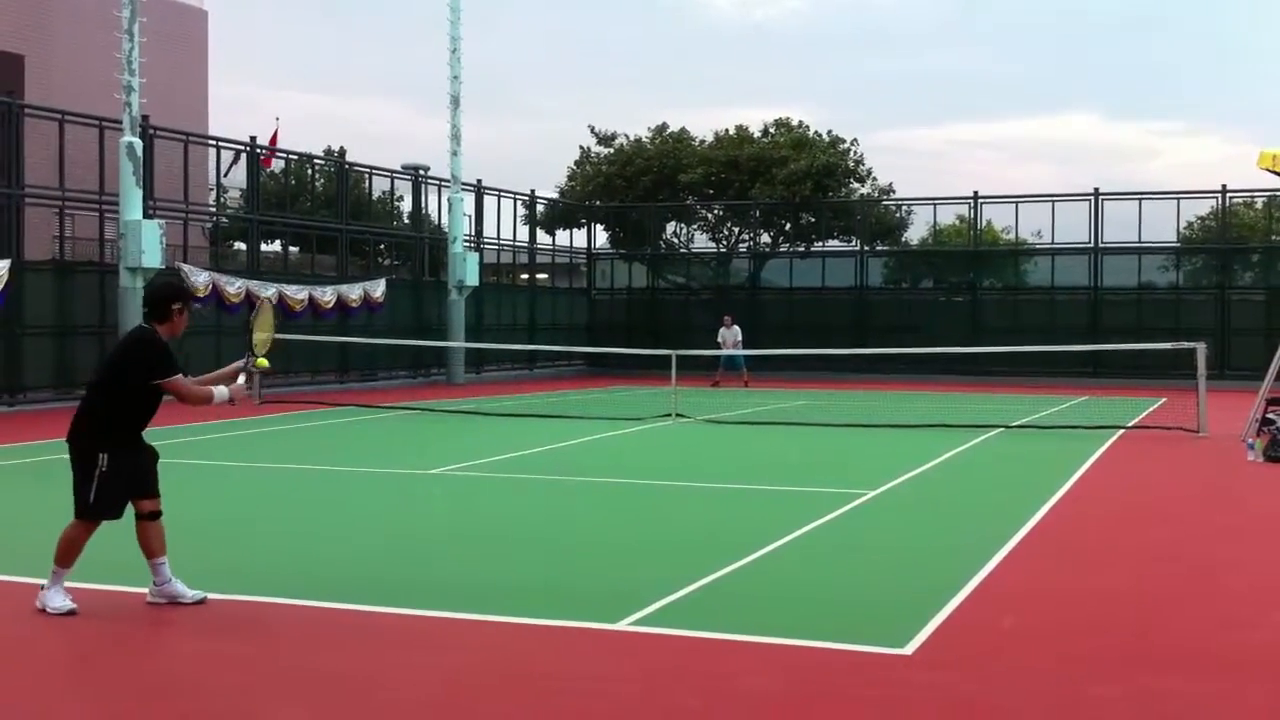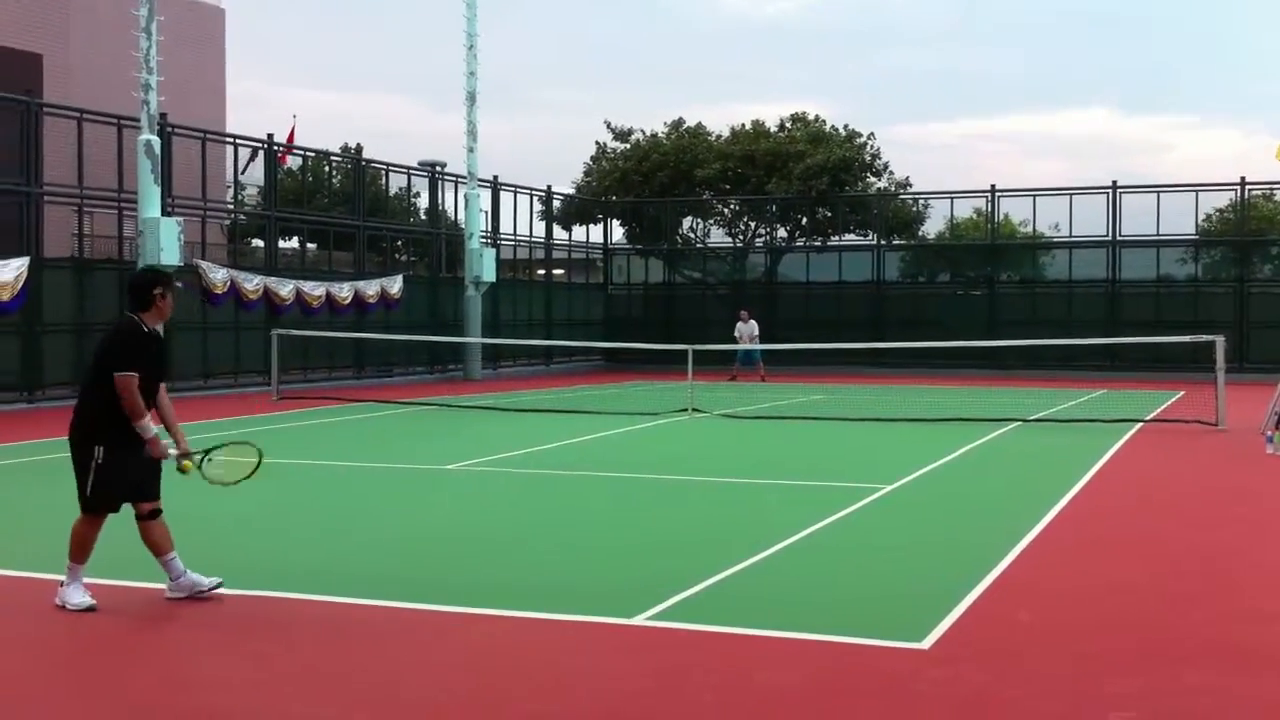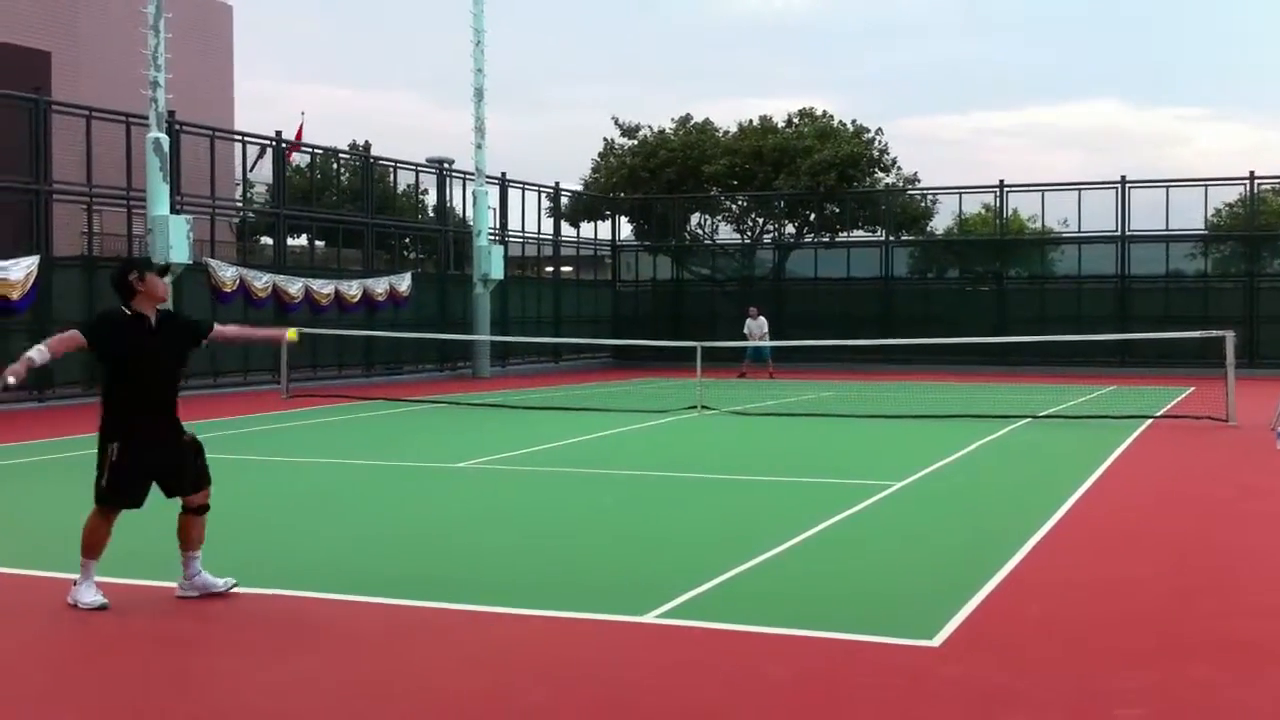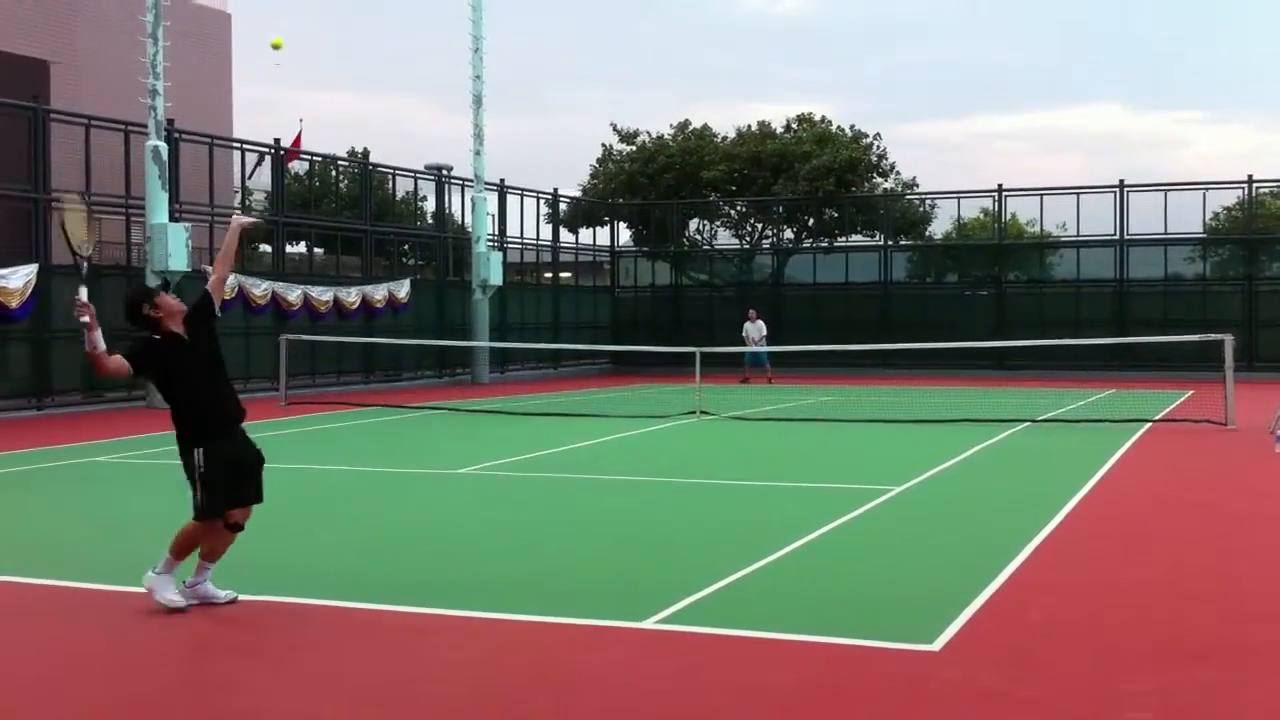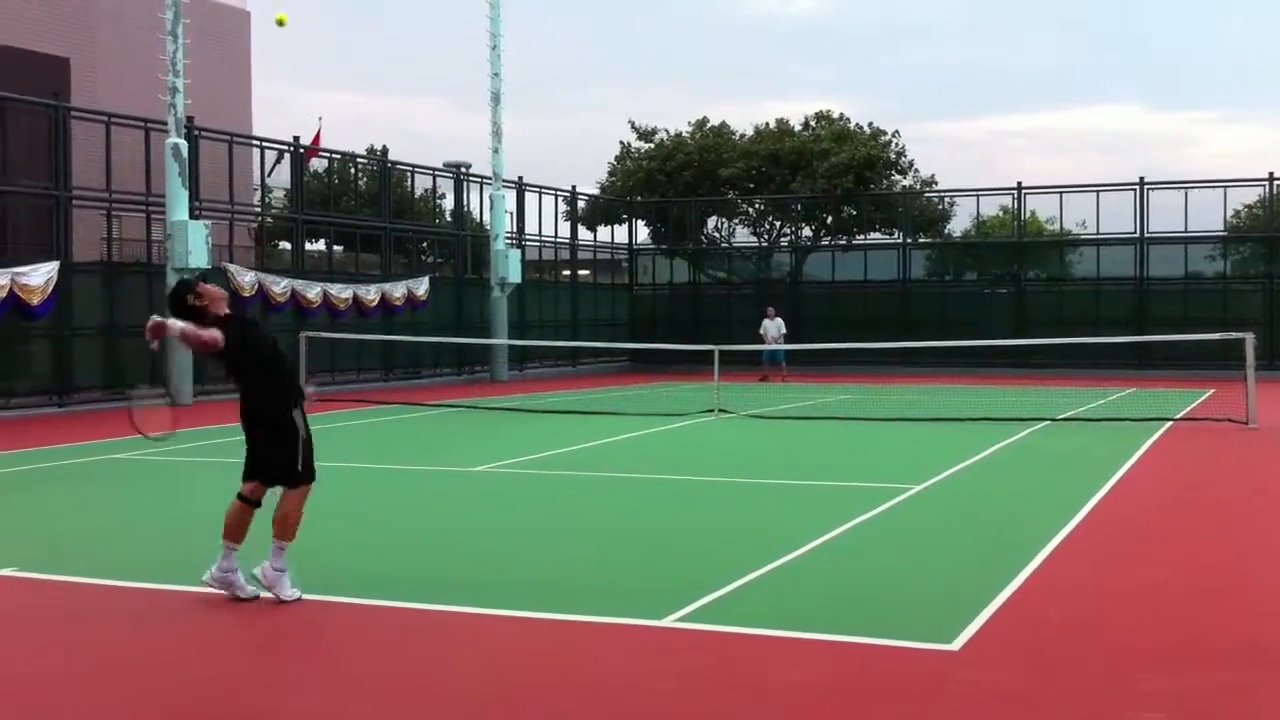
dt=0.4s
person 1, frame 1
left shoulder: (152, 344)
right shoulder: (147, 346)
left elbow: (183, 385)
right elbow: (185, 393)
left wrist: (231, 370)
right wrist: (228, 393)
left hip: (126, 440)
right hip: (98, 441)
left knee: (149, 507)
right knee: (90, 517)
left ankle: (163, 584)
right ankle: (52, 589)
person 1, frame 2
left shoulder: (155, 341)
right shoulder: (126, 335)
left elbow: (158, 394)
right elbow: (127, 394)
left wrist: (178, 438)
right wrist: (151, 438)
left hip: (133, 438)
right hip: (99, 436)
left knee: (149, 508)
right knee: (96, 511)
left ankle: (179, 578)
right ankle: (71, 585)
person 1, frame 3
left shoulder: (175, 323)
right shoulder: (114, 324)
left elbow: (223, 332)
right elbow: (66, 340)
left wrist: (270, 334)
left hip: (167, 429)
right hip: (124, 434)
left knee: (198, 497)
right knee: (108, 507)
left ankle: (193, 578)
right ankle: (83, 583)
person 1, frame 4
left shoulder: (198, 321)
right shoulder: (151, 350)
left elbow: (220, 273)
right elbow: (106, 367)
left wrist: (235, 228)
right wrist: (90, 325)
left hip: (233, 436)
right hip: (201, 442)
left knee: (235, 515)
right knee: (211, 518)
left ankle: (195, 584)
right ankle: (161, 575)
person 1, frame 5
left shoulder: (235, 324)
right shoulder: (222, 327)
right elbow: (207, 339)
left hip: (258, 412)
right hip: (280, 410)
left knee: (254, 487)
right knee: (296, 487)
left ankle: (224, 569)
right ankle: (275, 571)
